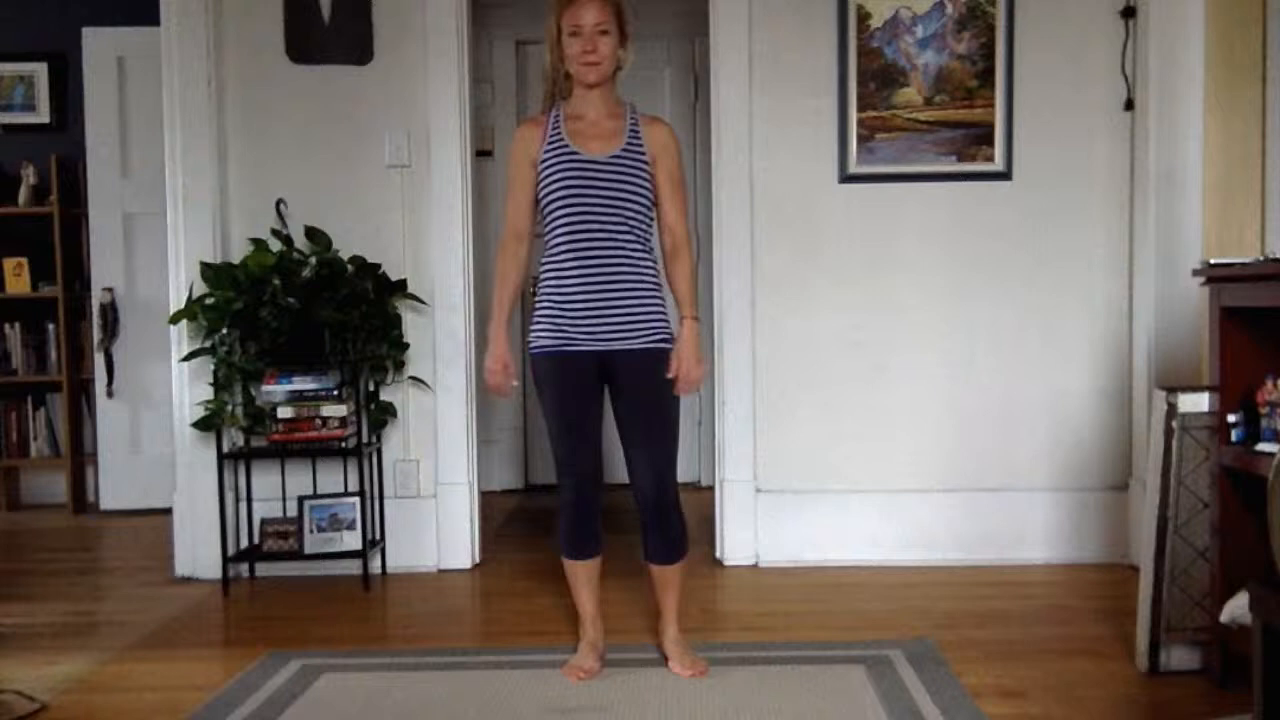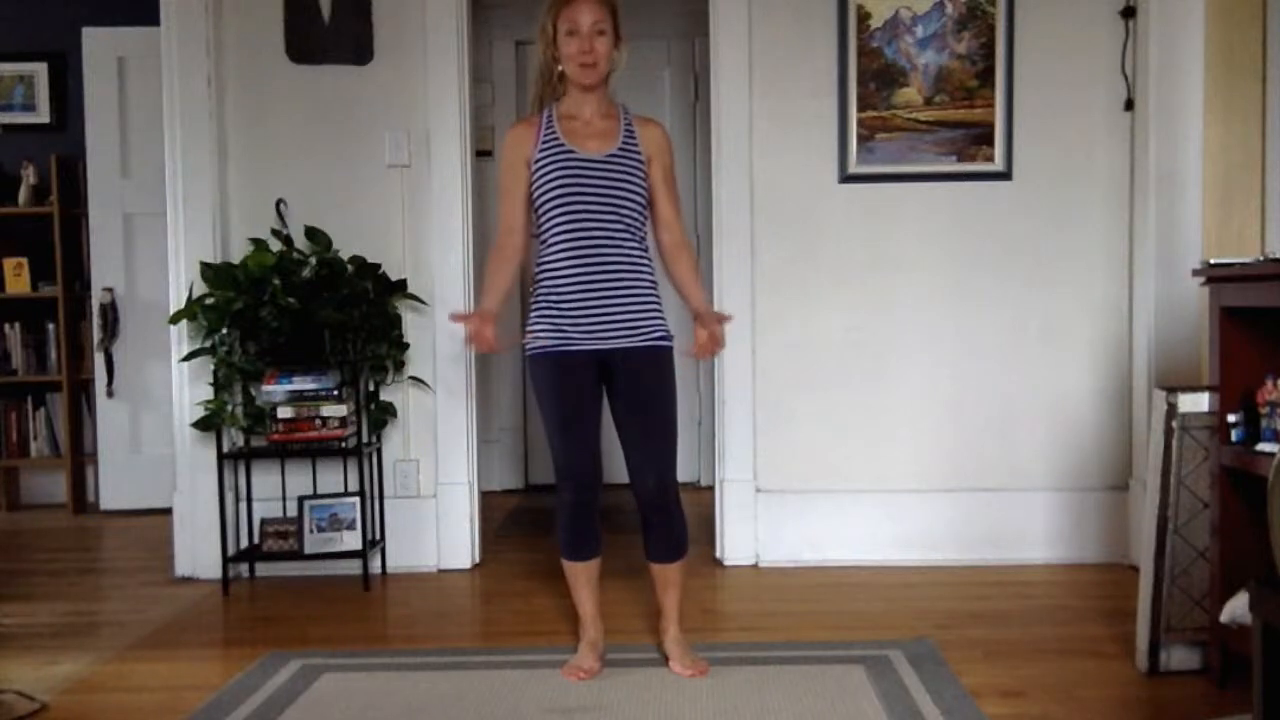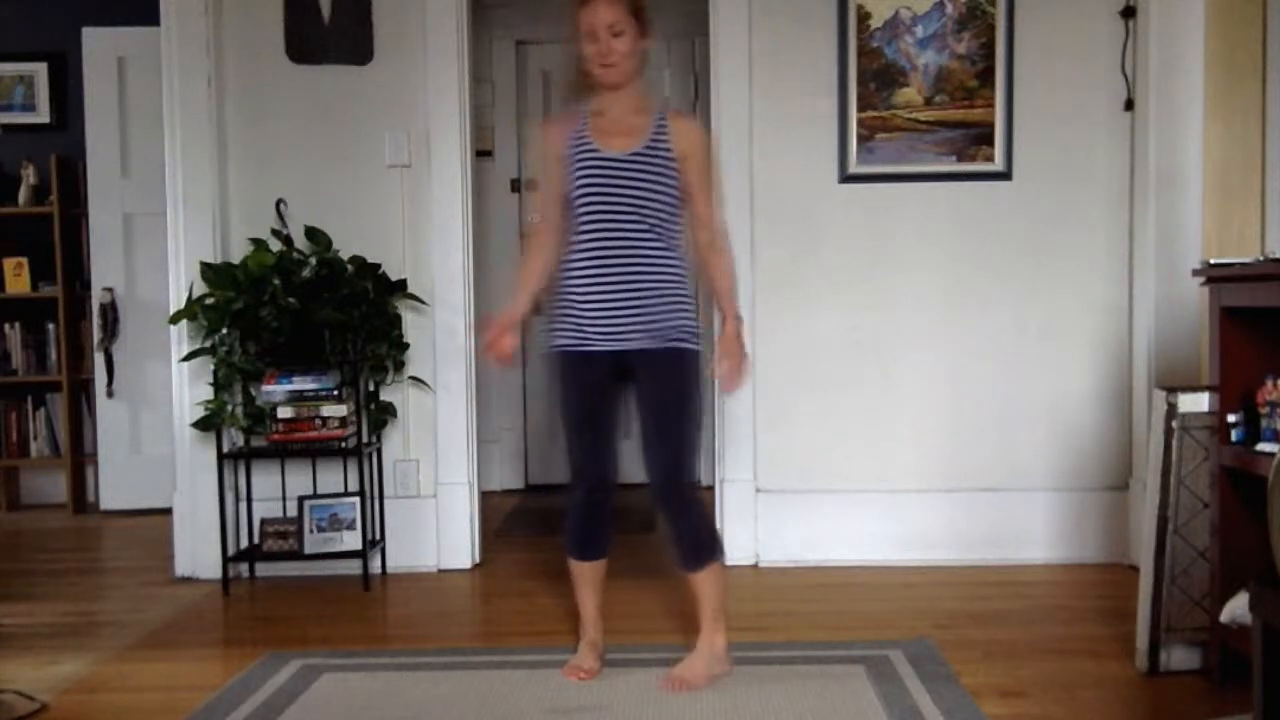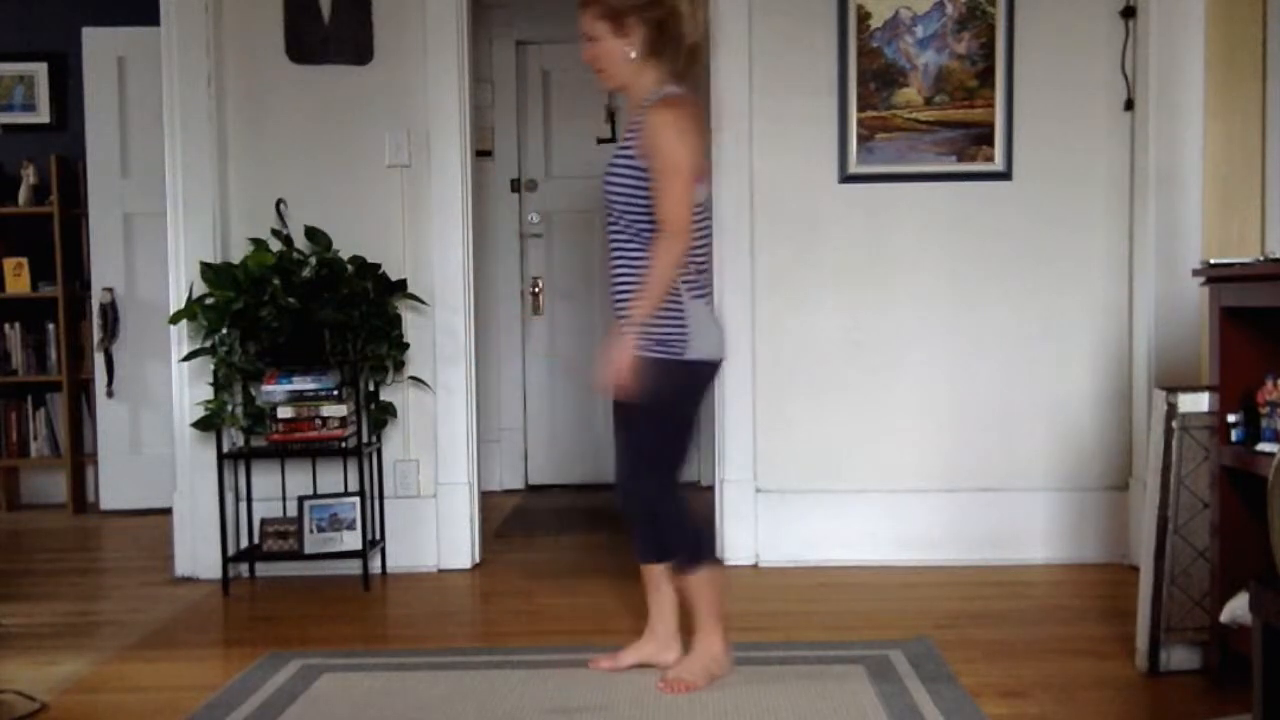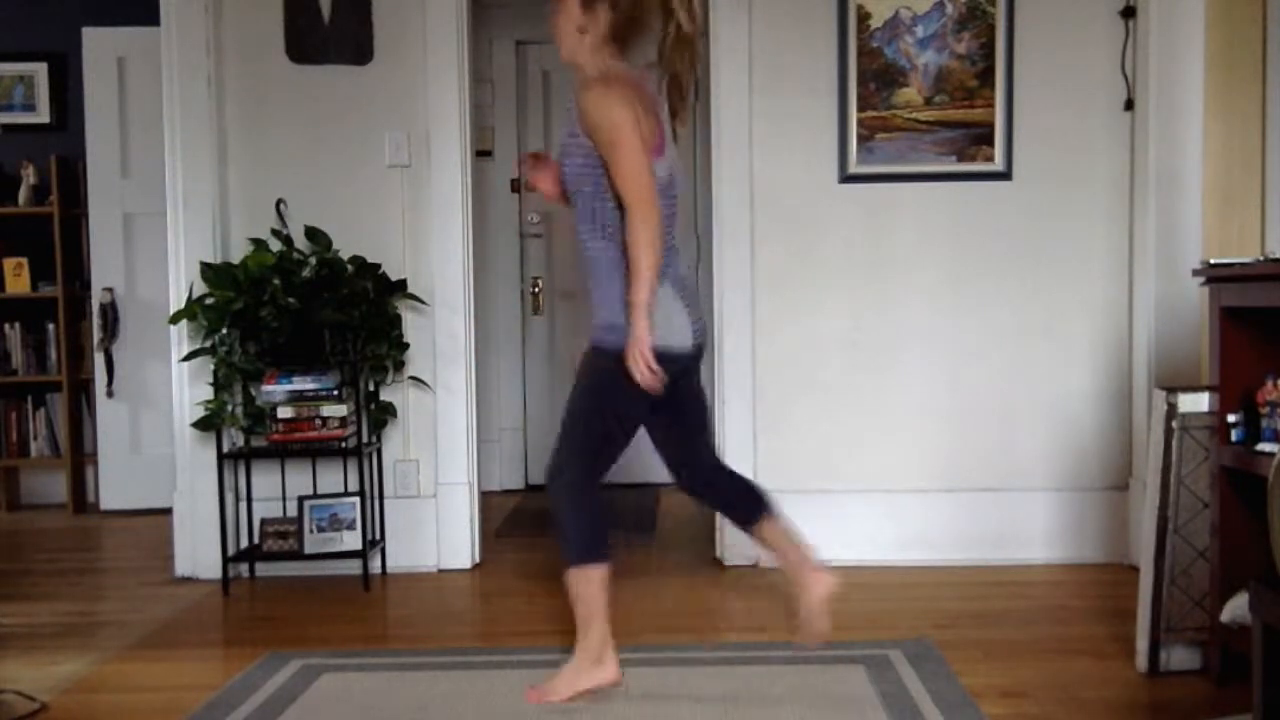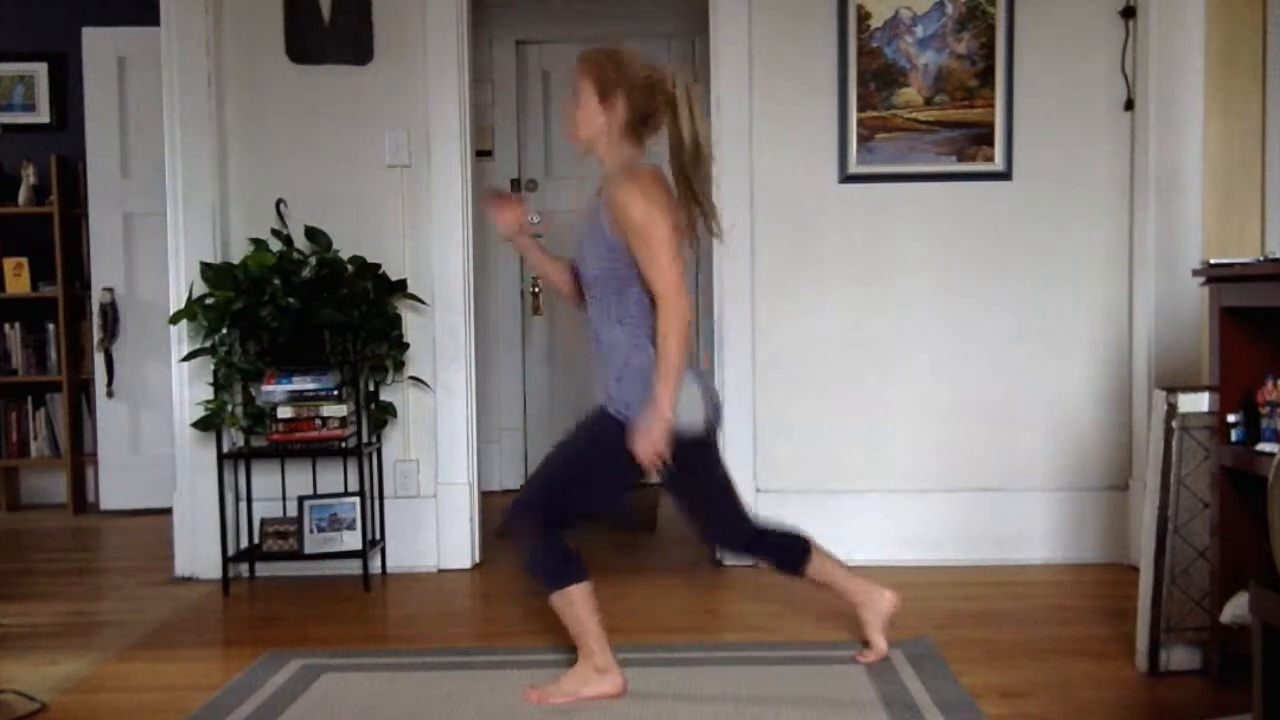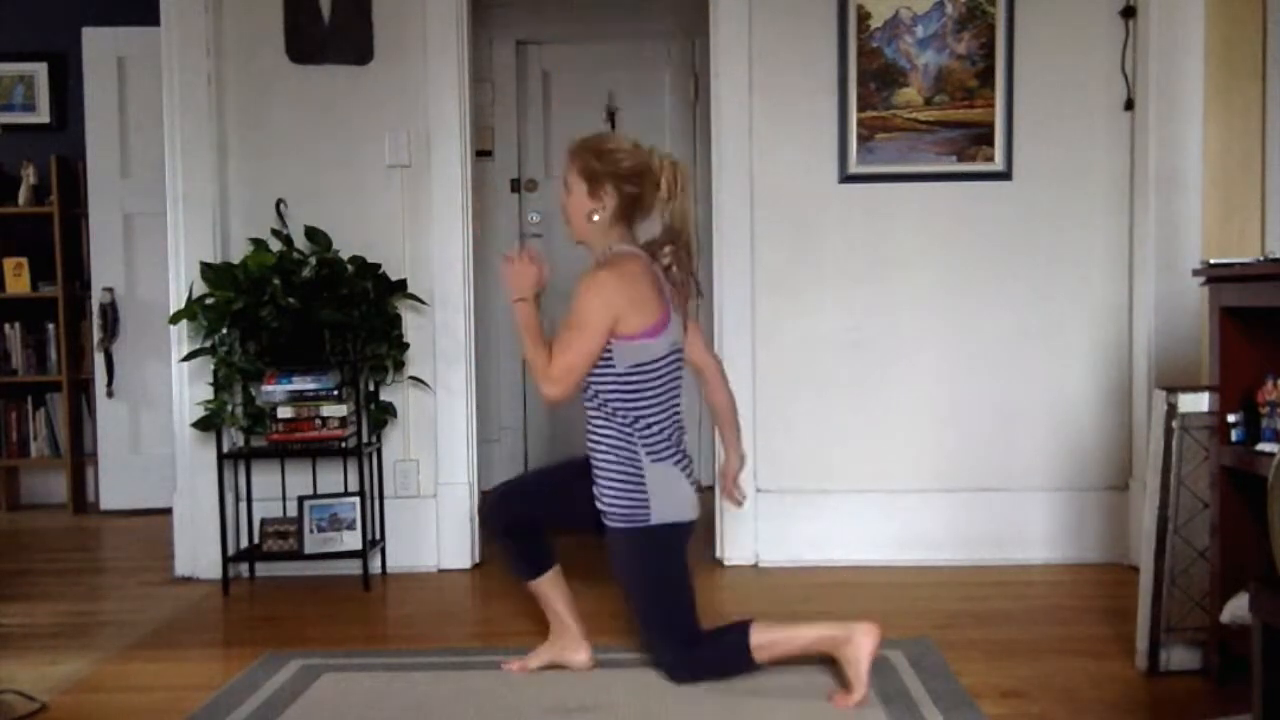
dt=0.7s
person 1, frame 1
left shoulder: (655, 136)
right shoulder: (534, 137)
left elbow: (676, 238)
right elbow: (514, 239)
left wrist: (688, 327)
right wrist: (497, 332)
left hip: (642, 336)
right hip: (562, 338)
left knee: (656, 485)
right knee: (577, 483)
left ankle: (671, 631)
right ankle: (590, 634)
person 1, frame 2
left shoulder: (648, 135)
right shoulder: (526, 137)
left elbow: (671, 236)
right elbow: (511, 238)
left wrist: (703, 311)
right wrist: (487, 309)
left hip: (640, 334)
right hip: (560, 338)
left knee: (656, 483)
right knee: (576, 484)
left ankle: (672, 630)
right ankle: (590, 634)
person 1, frame 3
left shoulder: (680, 131)
right shoulder: (562, 135)
left elbow: (708, 237)
right elbow: (549, 237)
left wrist: (729, 323)
right wrist: (514, 317)
left hip: (664, 335)
right hip: (585, 338)
left knee: (672, 483)
right knee: (588, 483)
left ankle: (713, 640)
right ankle: (590, 633)
person 1, frame 4
left shoulder: (666, 116)
right shoulder: (649, 117)
left elbow: (676, 237)
left wrist: (627, 331)
left hip: (672, 339)
right hip: (652, 337)
left knee: (655, 486)
right knee: (637, 487)
left ankle: (711, 643)
right ankle: (661, 635)
person 1, frame 5
left shoulder: (603, 94)
right shoulder: (637, 93)
left elbow: (644, 211)
left wrist: (638, 325)
right wrist: (560, 190)
left hip: (639, 326)
right hip: (671, 322)
left knee: (571, 478)
right knee: (697, 469)
left ankle: (595, 653)
right ankle: (808, 573)
person 1, frame 6
left shoulder: (635, 191)
right shoulder: (614, 193)
left elbow: (674, 304)
right elbow: (583, 290)
left wrist: (658, 410)
right wrist: (521, 240)
left hip: (648, 409)
right hip: (647, 407)
left knee: (534, 515)
right knee: (730, 527)
left ankle: (597, 668)
right ankle: (865, 594)
person 1, frame 7
left shoulder: (607, 282)
right shoulder: (652, 269)
left elbow: (554, 383)
right elbow: (708, 365)
left wrist: (523, 300)
right wrist: (732, 451)
left hip: (640, 497)
right hip: (629, 478)
left knee: (682, 654)
right knee: (503, 511)
left ankle: (846, 638)
right ankle: (568, 640)
